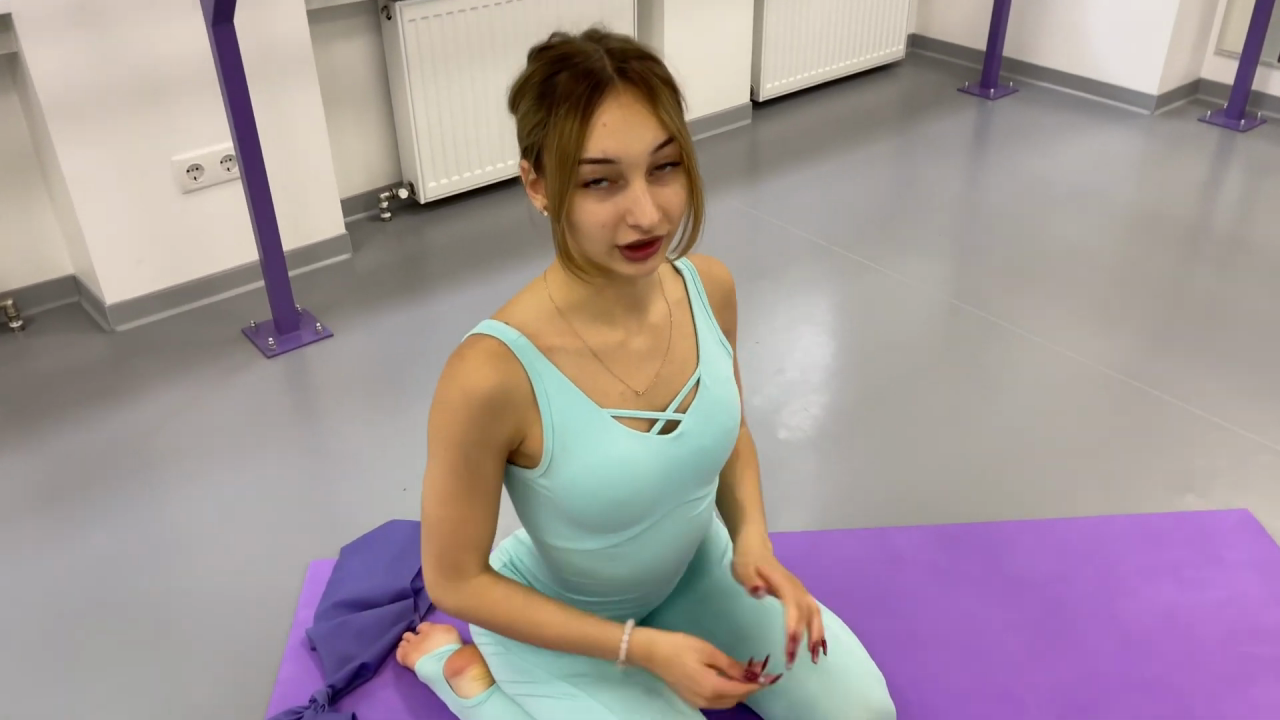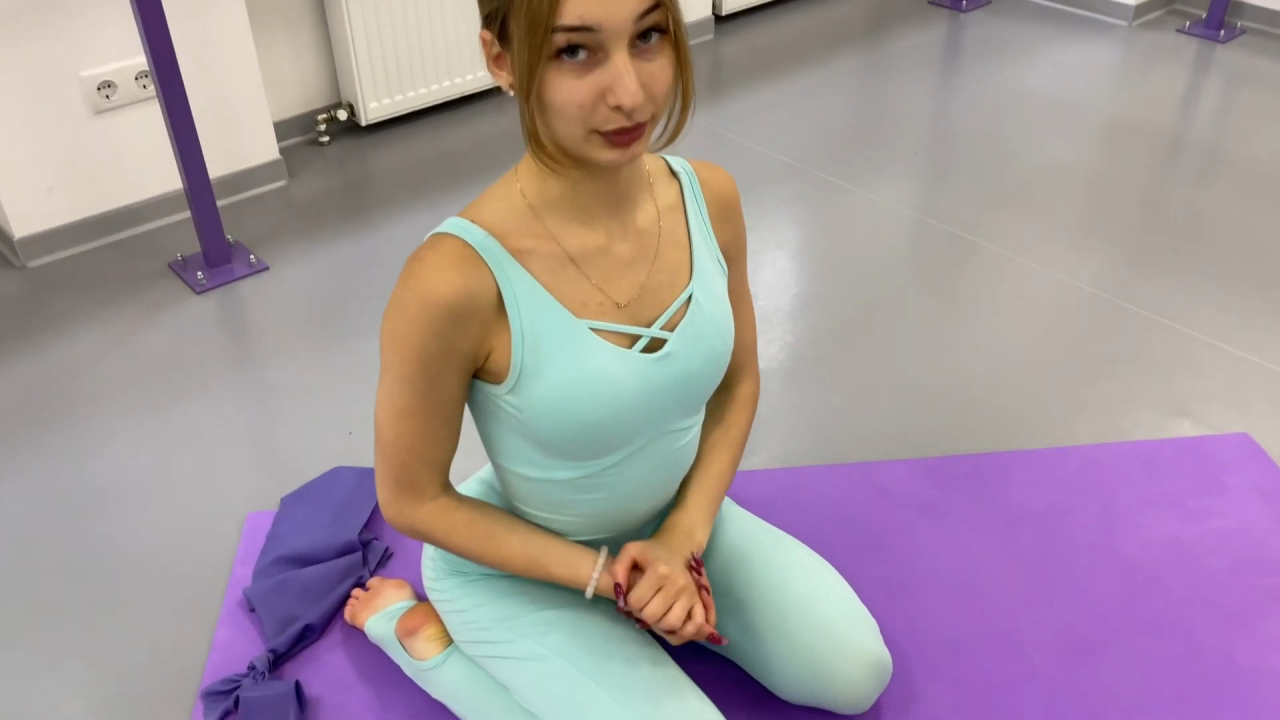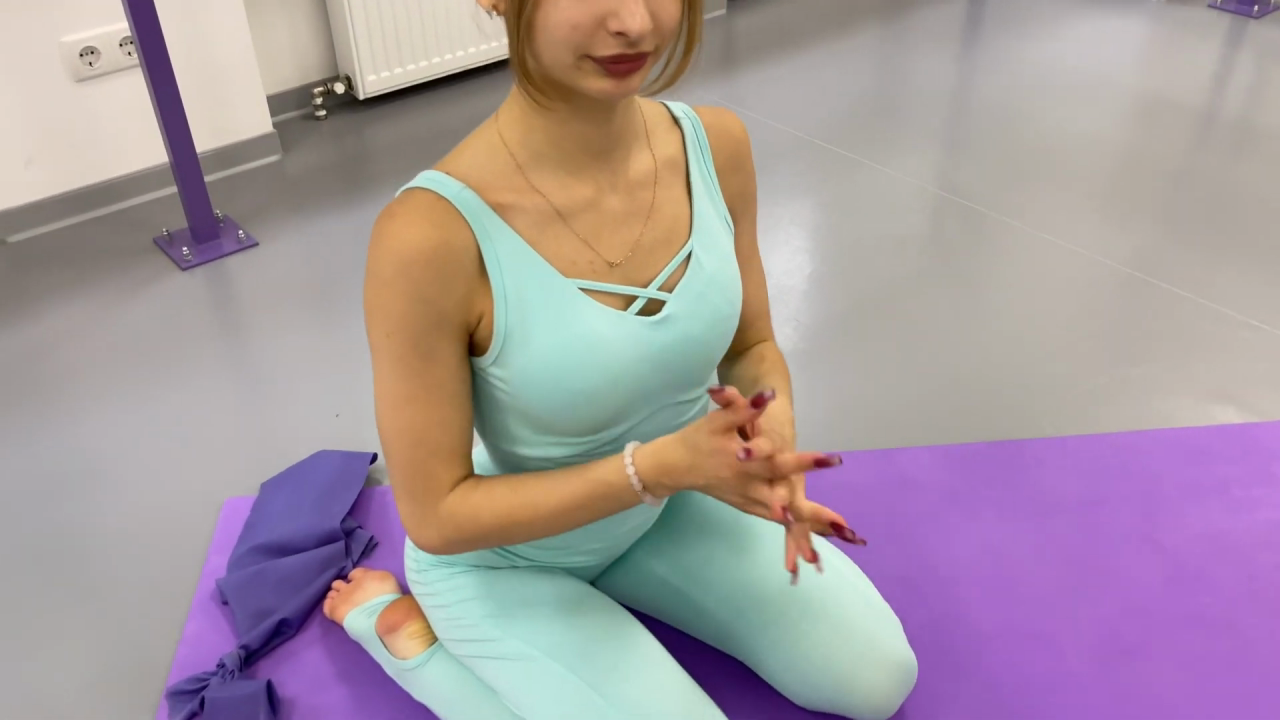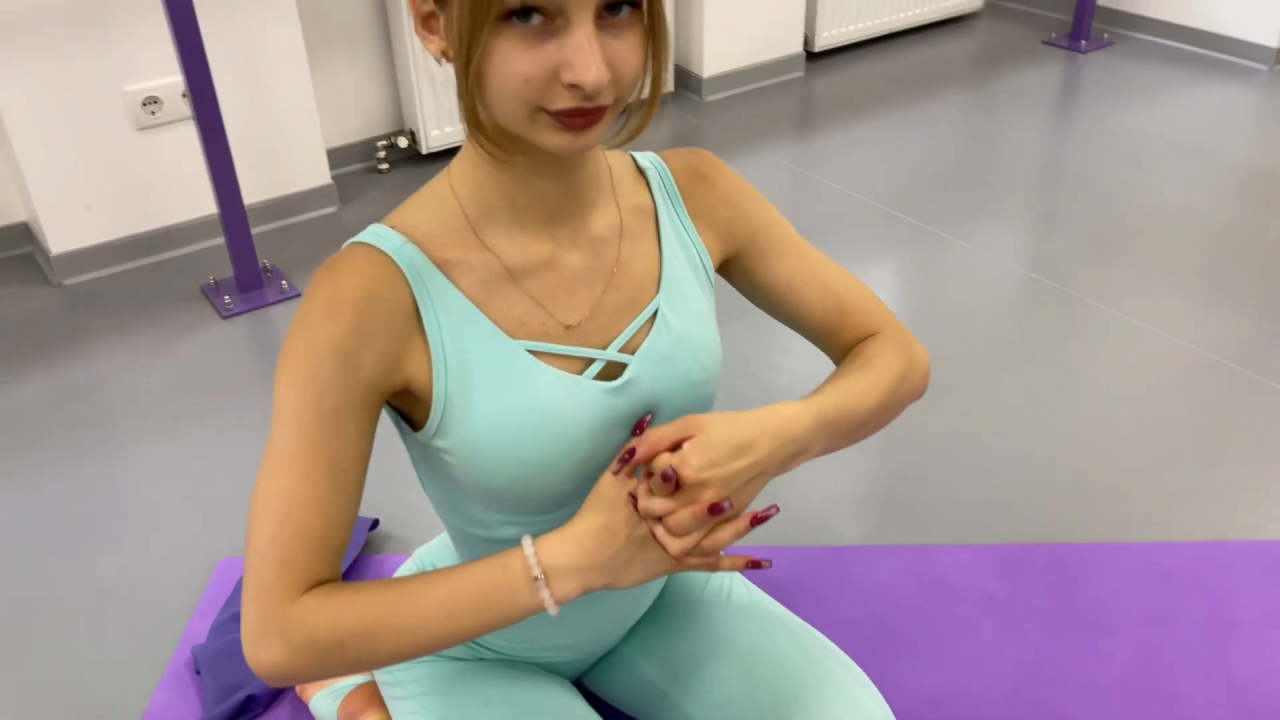
dt=0.7s
person 1, frame 1
left shoulder: (709, 288)
right shoulder: (491, 375)
right elbow: (455, 580)
left wrist: (754, 543)
right wrist: (643, 650)
left hip: (688, 569)
right hip: (557, 620)
person 1, frame 2
left shoulder: (708, 196)
right shoulder: (456, 280)
left elbow: (736, 384)
right elbow: (411, 500)
left wrist: (683, 538)
right wrist: (602, 575)
left hip: (664, 521)
right hip: (516, 567)
person 1, frame 3
left shoulder: (714, 146)
right shoulder: (431, 233)
left elbow: (750, 347)
right elbow: (437, 515)
left wrist: (772, 430)
right wrist: (665, 464)
left hip: (657, 503)
right hip: (504, 557)
person 1, frame 4
left shoulder: (693, 196)
right shoulder: (376, 295)
left elbow: (896, 359)
left wrist: (777, 436)
right wrist: (569, 555)
left hip: (662, 593)
right hip: (478, 653)
